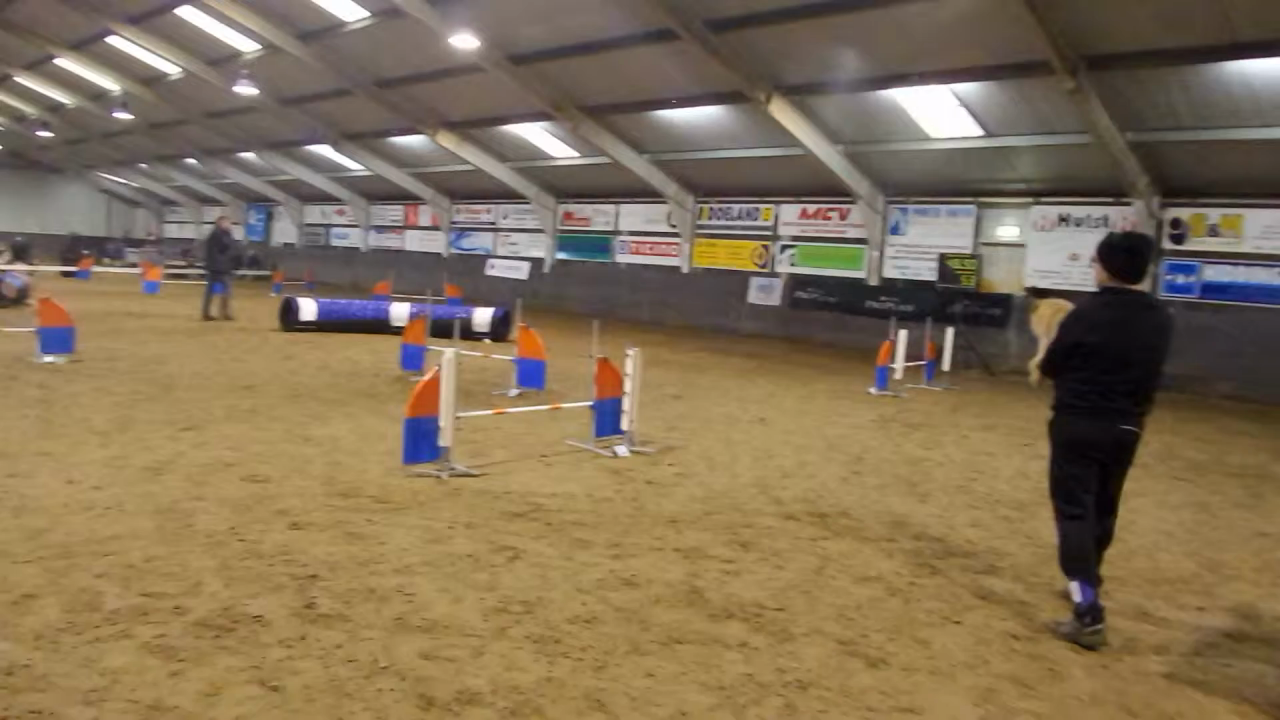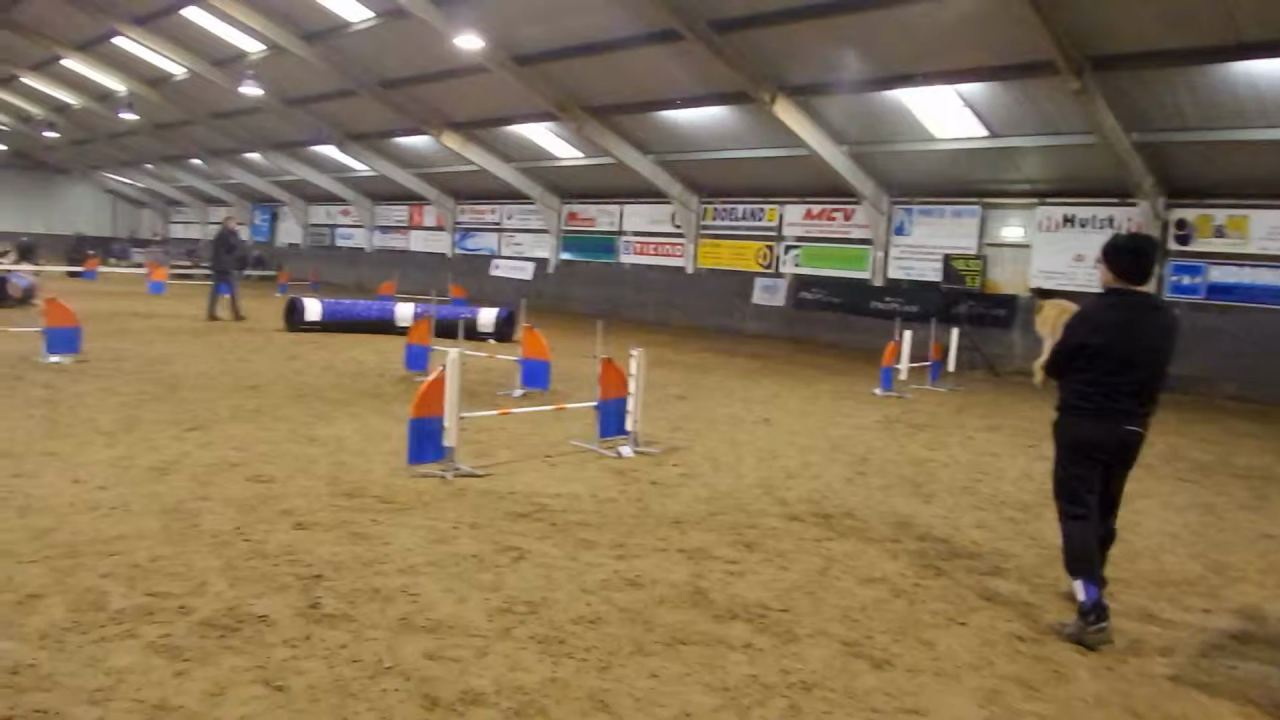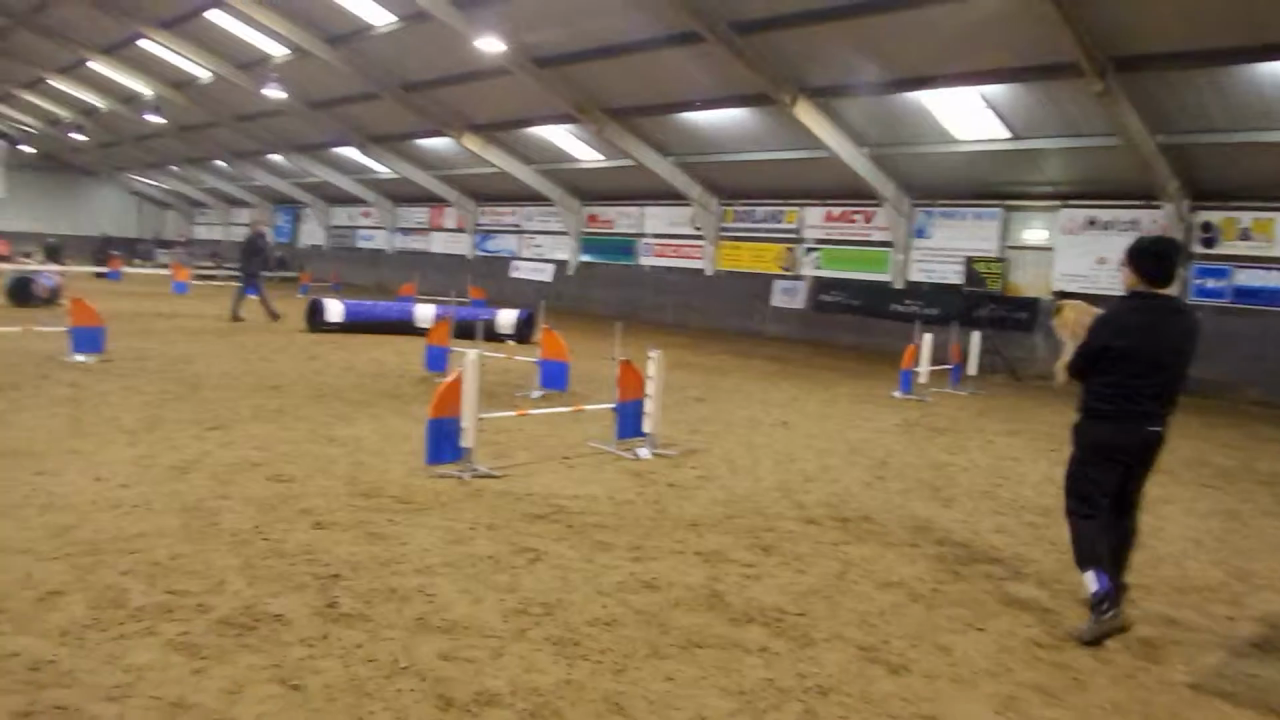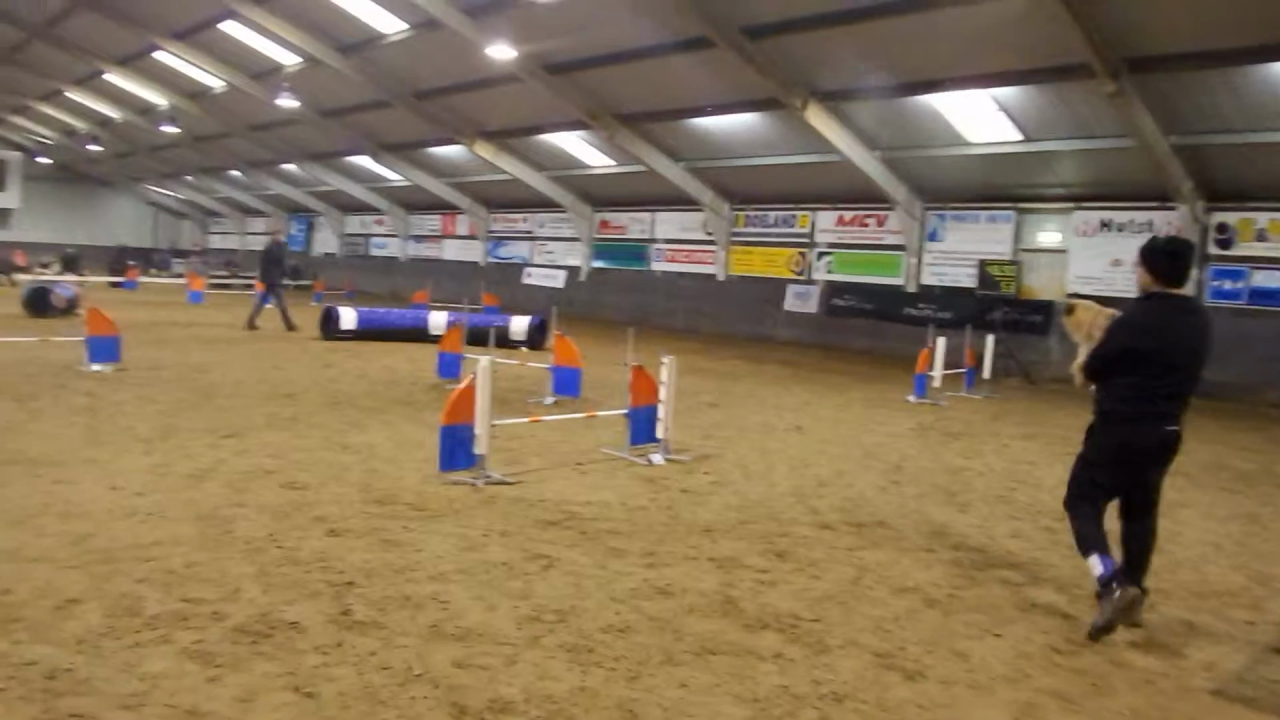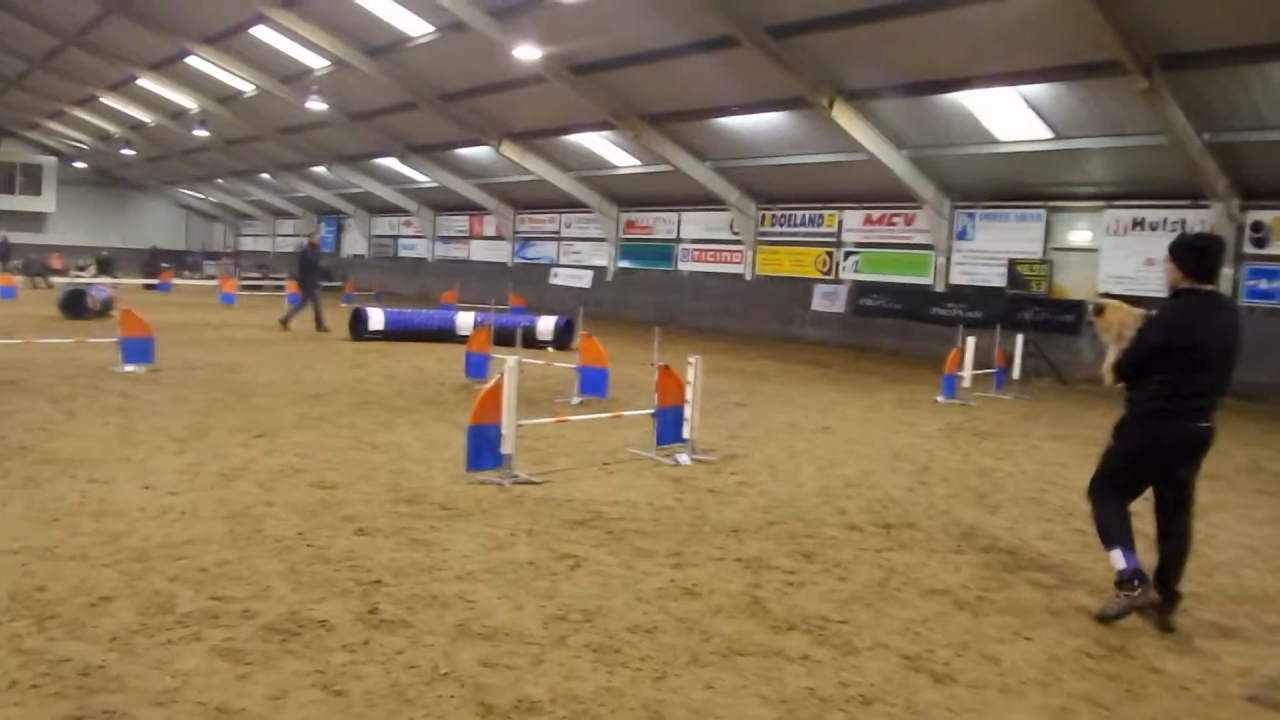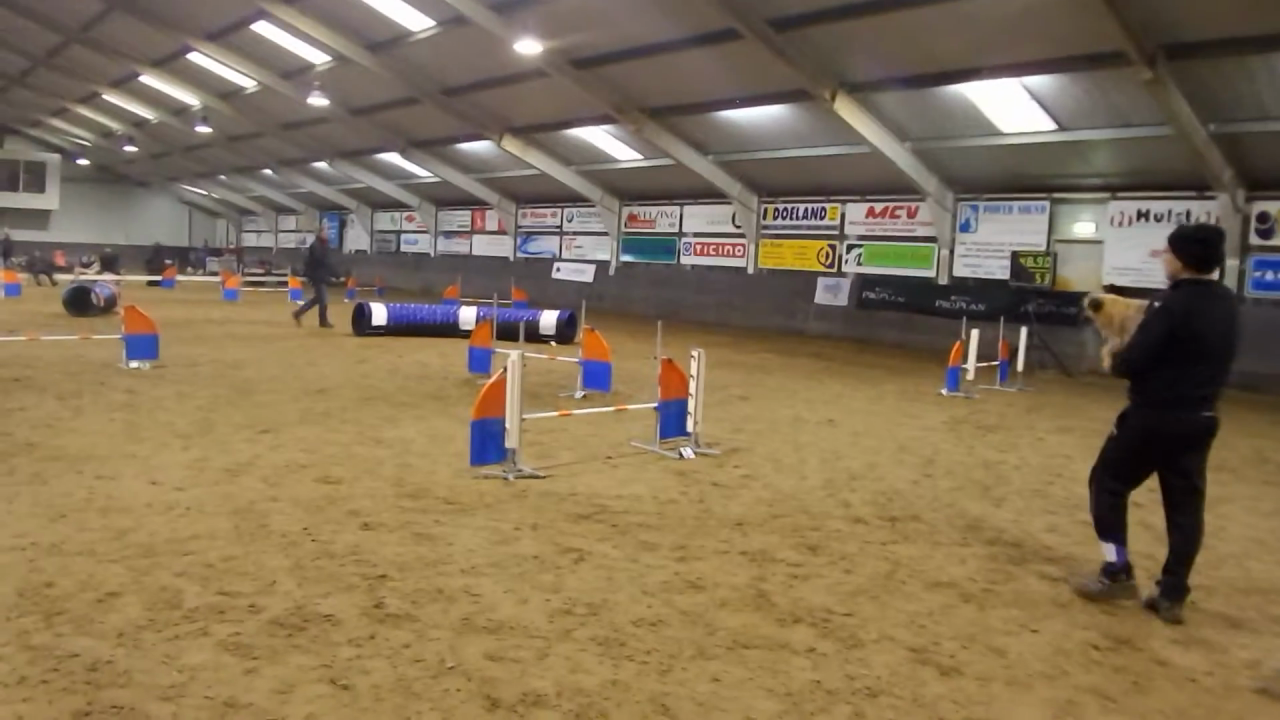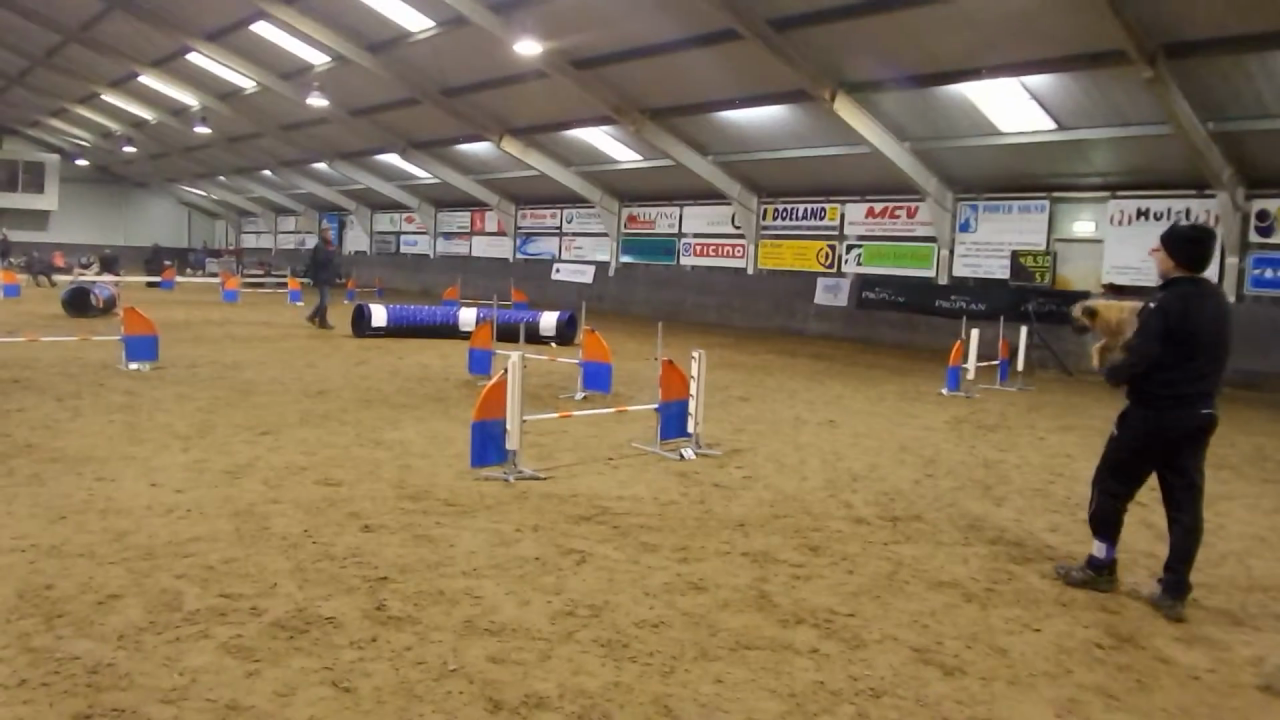
dt=0.1s
person 1, frame 1
left shoulder: (1087, 313)
right shoulder: (1160, 320)
left elbow: (1050, 366)
right elbow: (1148, 373)
left wrist: (1076, 369)
left hip: (1077, 426)
right hip: (1125, 430)
left knee: (1075, 514)
right knee: (1103, 513)
left ankle: (1088, 617)
right ankle: (1086, 590)
person 1, frame 2
left shoulder: (1093, 315)
right shoulder: (1165, 321)
left elbow: (1055, 367)
right elbow: (1151, 373)
left wrist: (1080, 370)
left hip: (1082, 427)
right hip: (1129, 430)
left knee: (1078, 514)
right knee: (1104, 513)
left ankle: (1093, 615)
right ankle: (1090, 591)
person 1, frame 3
left shoulder: (1117, 318)
right shoulder: (1186, 322)
left elbow: (1078, 369)
right elbow: (1172, 374)
left wrist: (1096, 365)
left hip: (1103, 429)
right hip: (1150, 432)
left knee: (1085, 512)
right knee: (1123, 512)
left ankle: (1105, 602)
right ankle: (1109, 594)
person 1, frame 4
left shoulder: (1135, 319)
right shoulder: (1199, 320)
left elbow: (1093, 371)
left wrist: (1115, 370)
left hip: (1119, 429)
right hip: (1166, 432)
left knee: (1083, 502)
right knee: (1141, 513)
left ankle: (1111, 584)
right ankle: (1130, 596)
person 1, frame 5
left shoulder: (1169, 315)
right shoulder: (1228, 314)
left elbow: (1125, 369)
left wrist: (1121, 364)
left hip: (1151, 425)
right hip: (1197, 428)
left knee: (1106, 493)
right knee: (1176, 513)
left ankle: (1132, 582)
right ankle: (1163, 601)
person 1, frame 6
left shoulder: (1171, 305)
right shoulder: (1226, 303)
left elbow: (1132, 363)
left wrist: (1117, 360)
left hip: (1155, 416)
right hip: (1202, 419)
left knee: (1108, 483)
right knee: (1186, 505)
left ankle: (1116, 573)
right ankle: (1172, 595)
person 1, frame 7
left shoulder: (1165, 304)
right shoulder: (1216, 301)
left elbow: (1139, 365)
left wrist: (1111, 371)
right wrist: (1131, 345)
left hip: (1154, 415)
right hip: (1200, 416)
left knee: (1111, 486)
right knee: (1185, 502)
left ankle: (1099, 567)
right ankle: (1174, 593)
